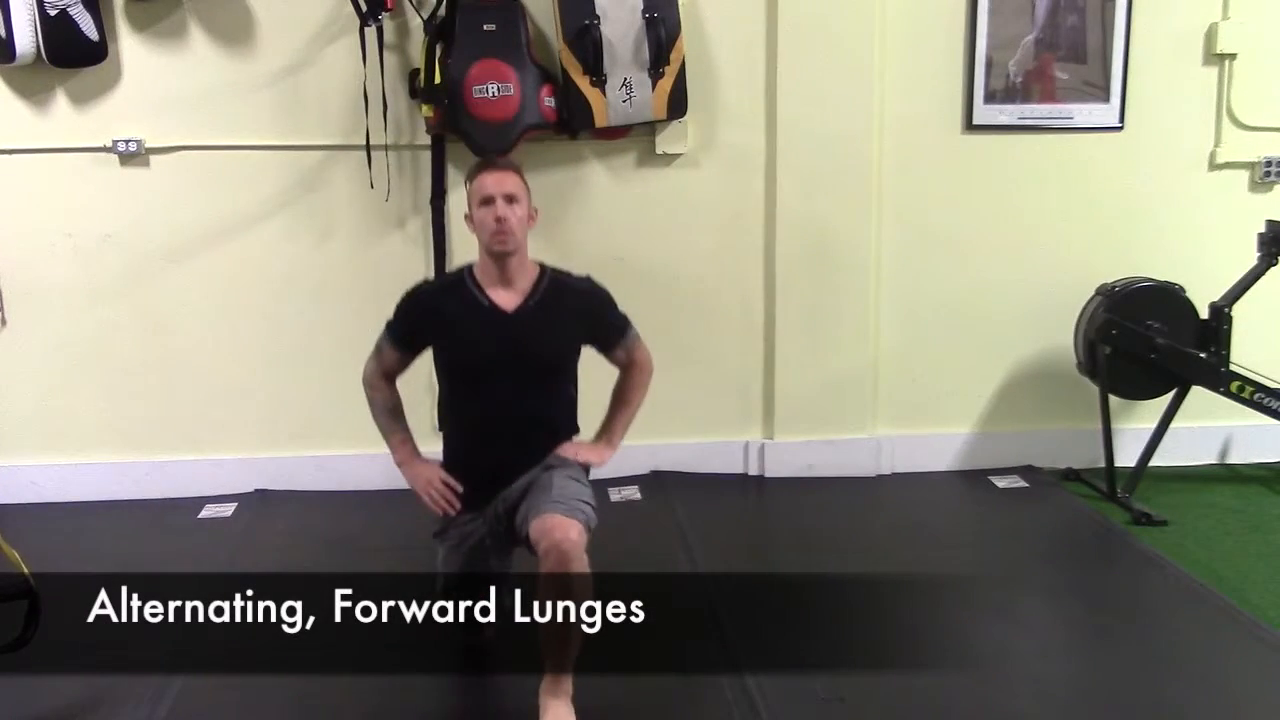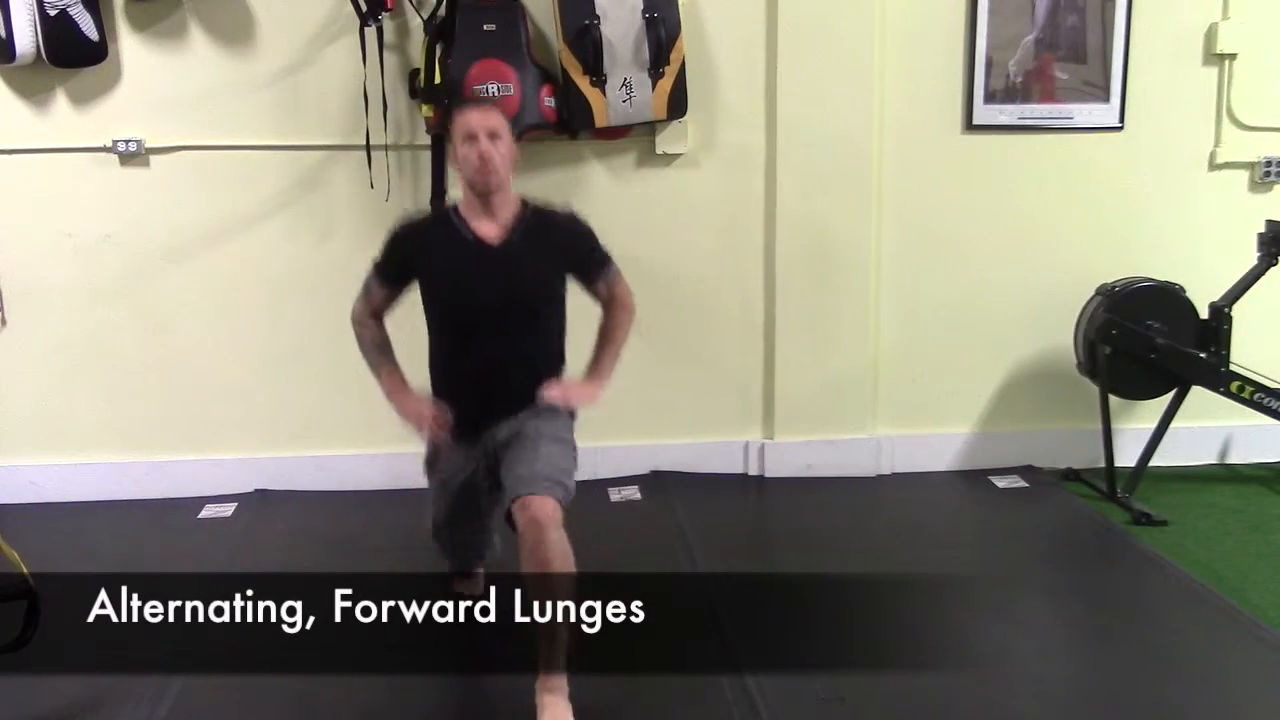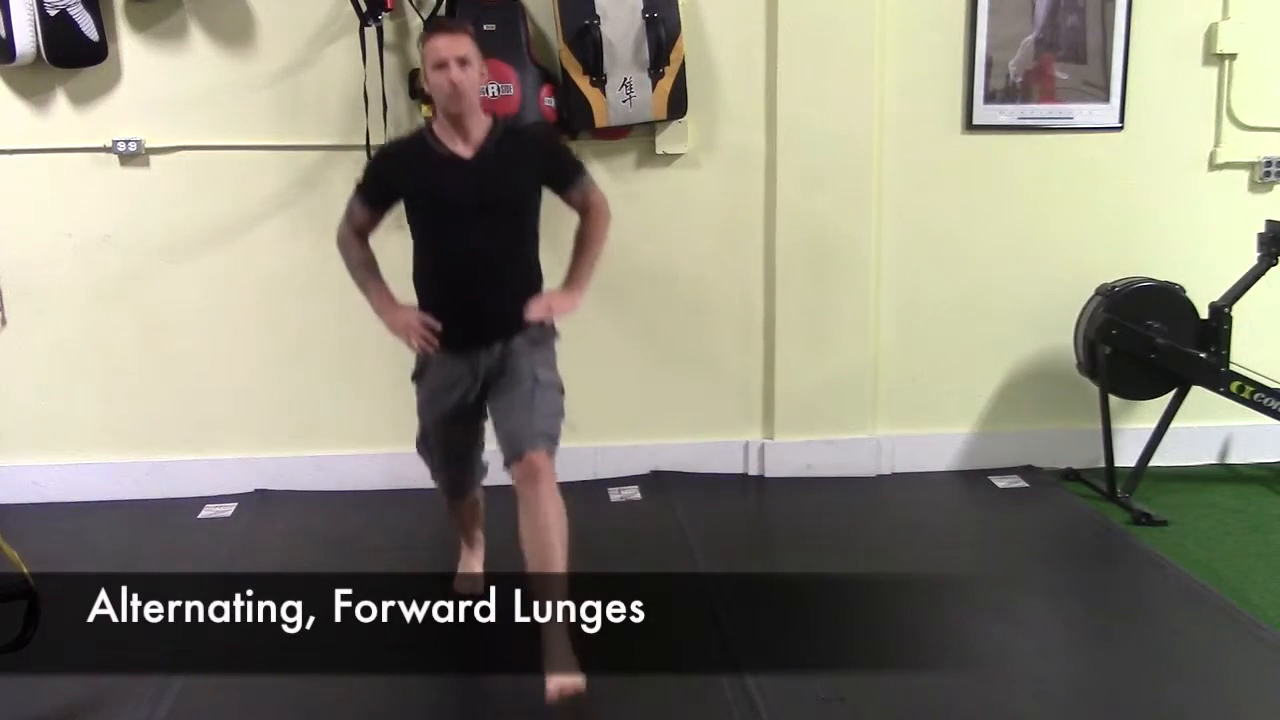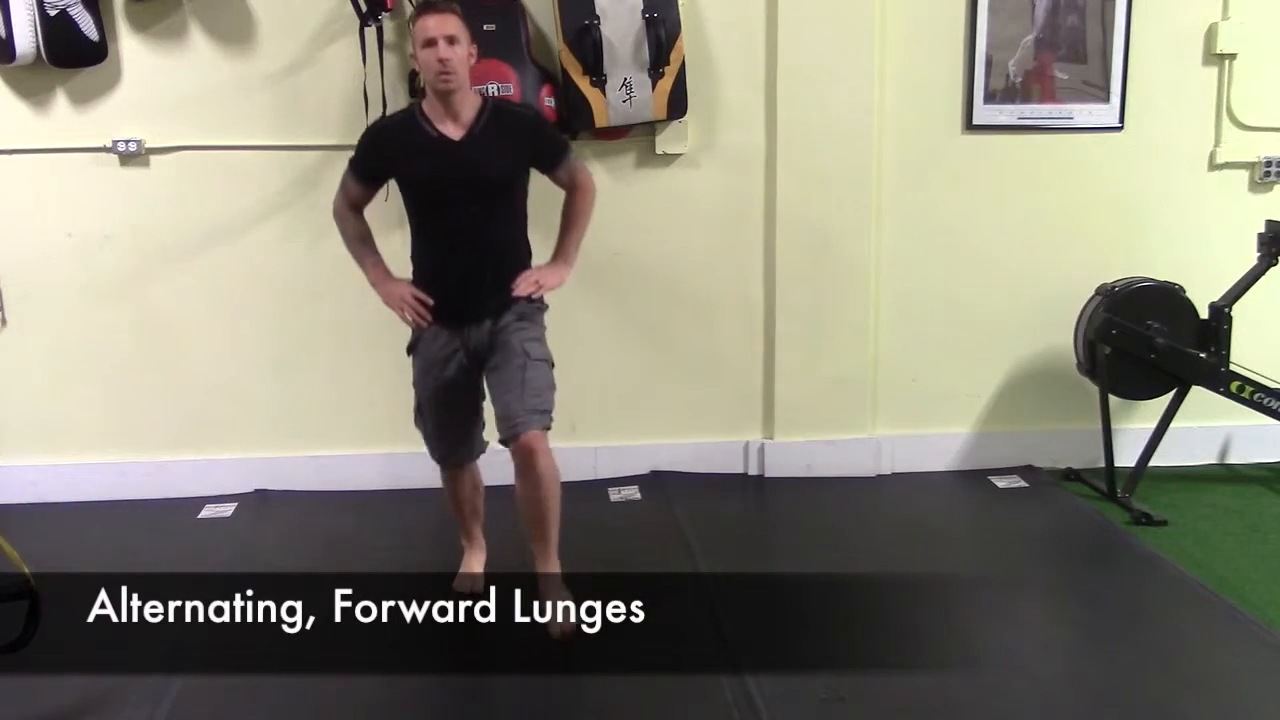
dt=0.2s
person 1, frame 1
left shoulder: (577, 297)
right shoulder: (433, 301)
left elbow: (638, 363)
right elbow: (378, 376)
left wrist: (605, 441)
right wrist: (410, 462)
left hip: (549, 467)
right hip: (470, 487)
left knee: (562, 541)
person 1, frame 2
left shoulder: (558, 230)
right shoulder: (421, 238)
left elbow: (621, 300)
right elbow: (365, 314)
left wrist: (593, 380)
right wrist: (402, 395)
left hip: (535, 415)
right hip: (459, 424)
left knee: (539, 515)
right knee: (459, 551)
right ankle: (472, 573)
person 1, frame 3
left shoulder: (532, 144)
right shoulder: (399, 160)
left elbow: (595, 209)
right elbow: (351, 234)
left wrist: (572, 291)
right wrist: (388, 309)
left hip: (521, 340)
right hip: (446, 349)
left knee: (533, 465)
right knee: (456, 480)
left ankle: (554, 633)
right ankle: (471, 545)
person 1, frame 4
left shoulder: (520, 124)
right shoulder: (390, 138)
left elbow: (581, 186)
right elbow: (347, 208)
left wrist: (560, 265)
right wrist: (383, 282)
left hip: (512, 313)
right hip: (439, 324)
left knee: (529, 441)
right knee: (455, 456)
left ankle: (549, 568)
right ankle: (474, 550)
